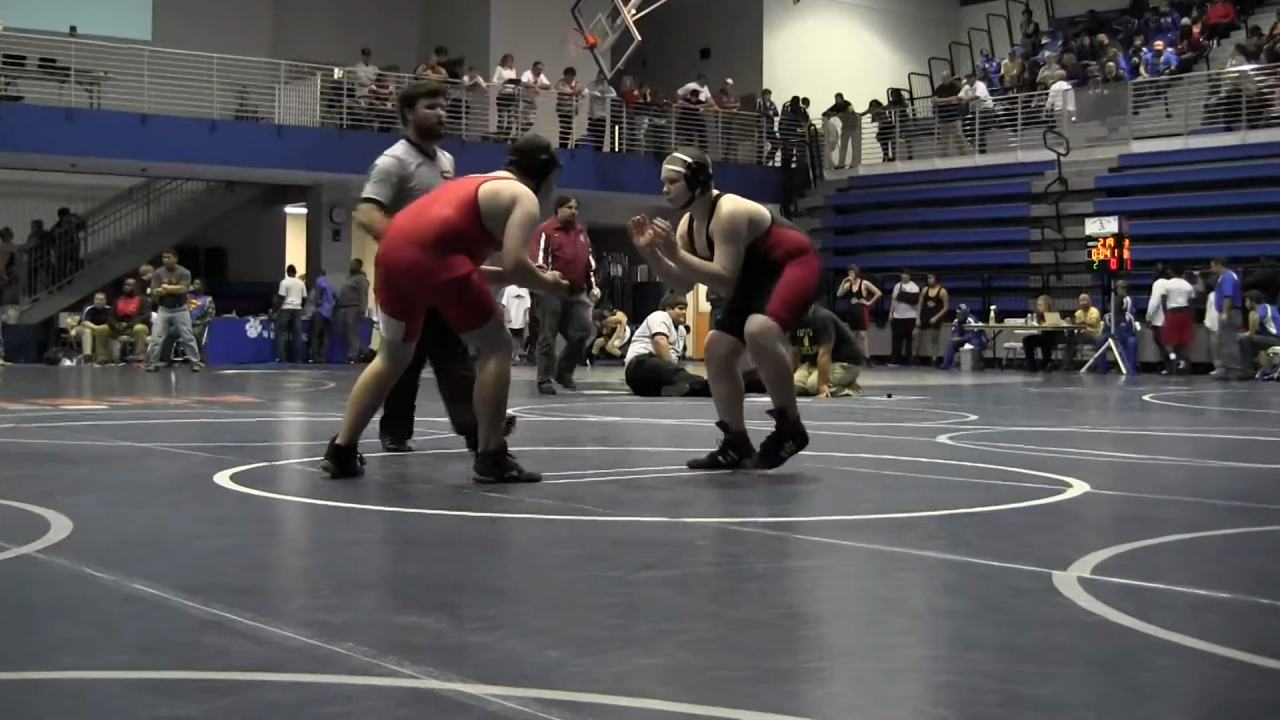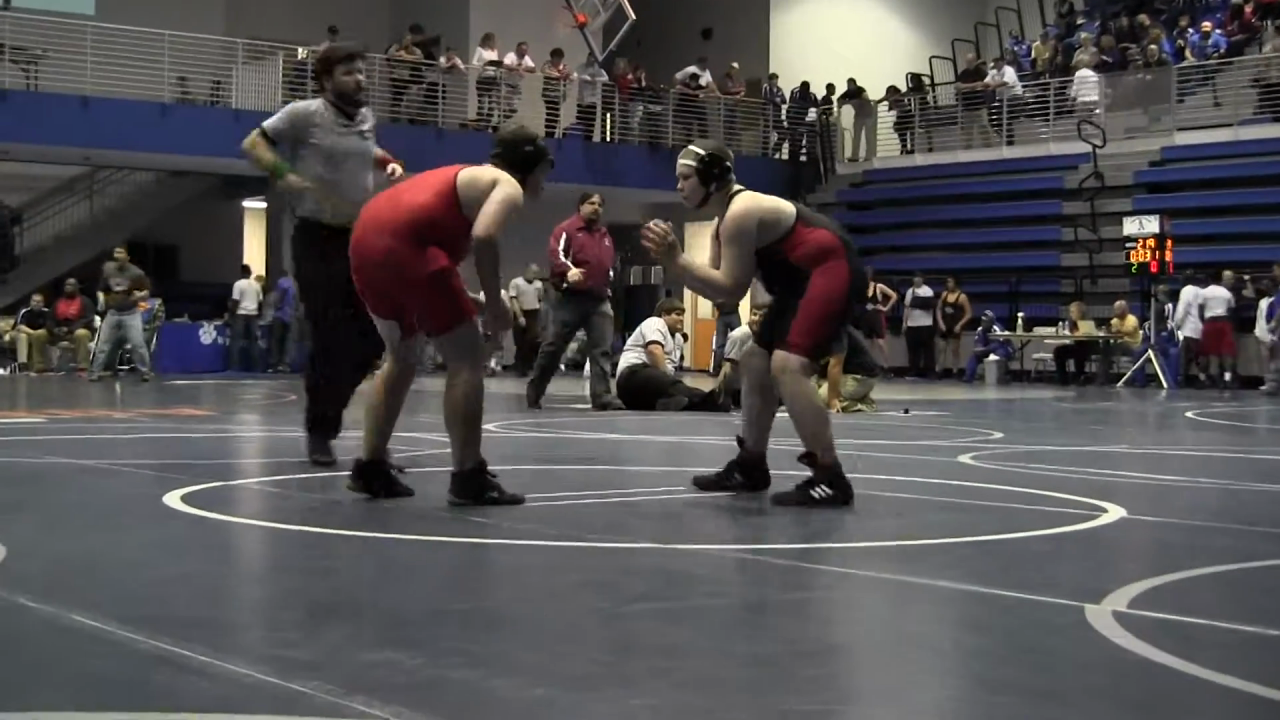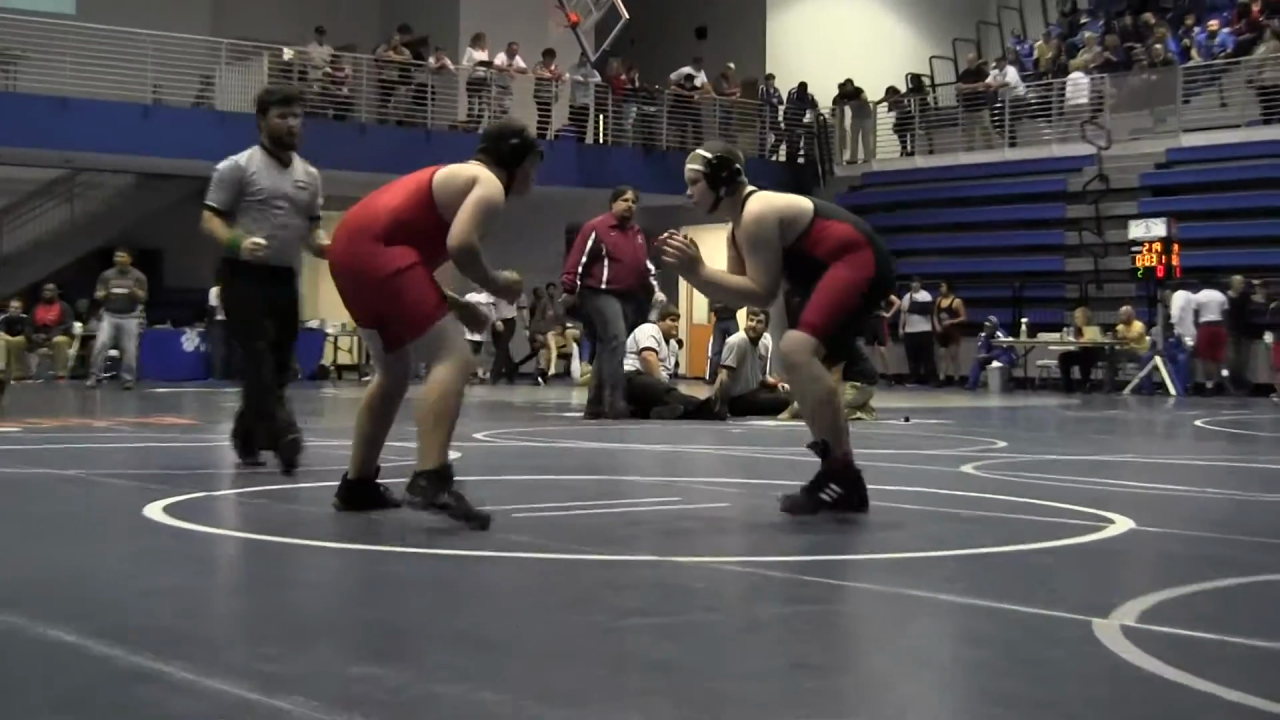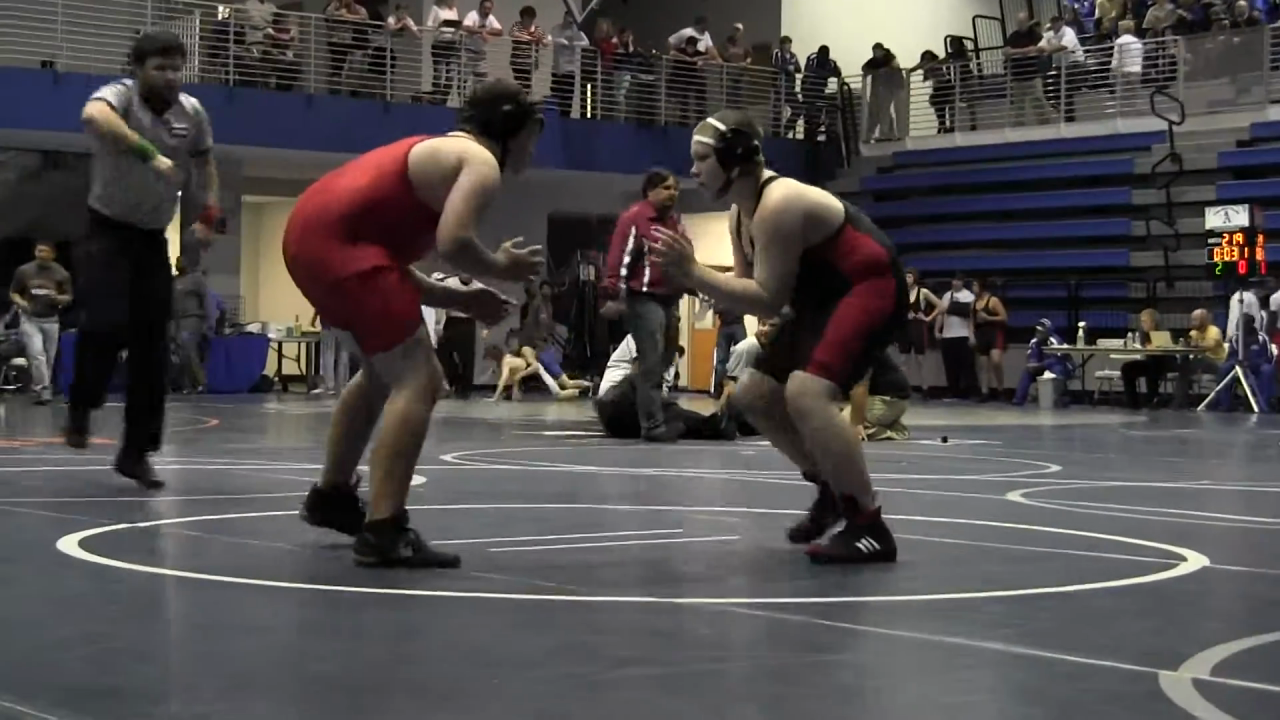
dt=0.3s
person 1, frame 1
left shoulder: (446, 160)
right shoulder: (394, 162)
right elbow: (367, 215)
left knee: (455, 352)
right knee: (407, 355)
left ankle: (471, 425)
right ankle: (395, 429)
person 1, frame 2
left shoulder: (365, 116)
right shoulder: (305, 114)
right elbow: (253, 145)
left wrist: (389, 163)
right wrist: (285, 175)
right hip: (318, 243)
left knee: (371, 338)
right knee: (331, 340)
left ankle: (329, 410)
right ankle: (320, 431)
person 1, frame 3
left shoulder: (309, 173)
right shoulder: (237, 167)
left elbow: (313, 226)
right elbow: (208, 221)
left wrist: (324, 246)
right wrist: (239, 242)
left hip: (285, 280)
right hip: (244, 279)
left knee: (276, 367)
right knee: (259, 362)
left ankle: (247, 441)
right ankle: (282, 438)
person 1, frame 4
left shoulder: (193, 111)
right shoulder: (119, 96)
left elbow: (203, 162)
right elbow: (93, 115)
left wrist: (208, 215)
right wrist: (148, 153)
left hip: (153, 243)
right hip: (108, 235)
left knee: (154, 347)
right knee: (107, 323)
left ankle: (136, 453)
right ankle: (80, 406)
person 2, frame 1
left shoulder: (477, 184)
right shoulder: (525, 198)
right elbow: (514, 262)
left wrist: (499, 277)
right wrist: (541, 281)
left hip: (393, 248)
right hip: (433, 256)
left knee: (392, 356)
right knee: (496, 348)
left ankle: (341, 450)
right ankle: (492, 458)
person 2, frame 2
left shoulder: (469, 176)
right shoulder: (509, 186)
right elbow: (484, 236)
left wrist: (464, 302)
right wrist: (494, 300)
left hip: (369, 239)
right hip: (407, 247)
left knee: (403, 356)
right knee: (468, 359)
left ankle: (370, 466)
right ankle: (469, 478)
person 2, frame 3
left shoulder: (456, 176)
right shoulder: (490, 185)
right elbow: (460, 246)
left wrist: (459, 307)
right wrist: (496, 284)
left hip: (350, 248)
right hip: (381, 252)
left knee: (395, 370)
right knee: (452, 360)
left ankle: (357, 483)
right ankle: (431, 482)
person 2, frame 4
right shoulder: (481, 163)
left elbow: (392, 264)
right elbow: (452, 243)
left wrist: (461, 300)
right wrist: (501, 267)
left hip: (308, 237)
right hip: (343, 246)
left knee: (384, 370)
right knee: (417, 381)
person 3, frame 1
left shoulder: (729, 213)
right shoulder: (688, 223)
left elbow: (724, 280)
right elbow: (684, 281)
left wrist: (674, 252)
right wrist: (649, 251)
left hip: (795, 265)
right hip: (758, 278)
left knee: (760, 331)
right knee: (716, 351)
left ankle: (790, 427)
right ankle: (737, 443)
person 3, frame 2
left shoulder: (742, 212)
right shoulder: (725, 219)
left elbow: (730, 290)
right elbow: (715, 290)
left wrist: (677, 258)
right wrist: (669, 260)
left hip: (829, 271)
right hip: (799, 283)
left knee: (786, 367)
right knee: (755, 366)
left ankle: (830, 477)
right ankle: (751, 464)
person 3, frame 3
left shoulder: (758, 215)
right shoulder: (738, 225)
left elbow: (761, 294)
right elbow: (732, 295)
left wrist: (697, 270)
right wrist: (688, 267)
left hip: (856, 263)
right hip: (831, 272)
left knee: (796, 352)
right knee: (800, 361)
left ankle: (844, 475)
right ankle: (836, 474)
person 3, frame 4
left shoulder: (779, 205)
right shoulder: (743, 214)
left elbow: (768, 299)
right elbow: (742, 288)
left wrist: (690, 269)
right wrist: (683, 266)
left hip: (869, 288)
right hip: (827, 298)
left knee: (805, 394)
right knee: (753, 398)
left ankle: (869, 526)
right ankle: (835, 490)
person 4, frame 1
left shoulder: (582, 233)
right shoulder: (545, 231)
left elbow: (589, 261)
right elbow: (538, 256)
left wrist: (593, 286)
left hip: (578, 292)
left knee: (585, 330)
right knee: (548, 336)
left ankle: (562, 371)
right ankle: (544, 380)
person 4, frame 2
left shoulder: (605, 236)
right shoulder: (566, 230)
right elbow: (556, 255)
left wrist: (607, 295)
right wrist: (569, 270)
left hip: (598, 301)
right hip: (570, 298)
left knee: (602, 348)
right knee: (554, 345)
left ankle: (602, 396)
right ankle: (535, 390)
person 4, frame 3
left shoulder: (637, 233)
right shoulder: (597, 227)
left elbow: (645, 265)
right elbow: (578, 258)
left wrist: (655, 290)
right wrist: (571, 290)
left hip: (628, 299)
right hip: (602, 294)
left knee: (607, 350)
right knee: (614, 345)
left ankle: (595, 405)
right ankle: (614, 401)
person 4, frame 4
left shoulder: (673, 221)
right shoulder: (634, 219)
right elbow: (620, 259)
right wrist: (614, 296)
left hip: (666, 300)
right hip: (642, 298)
left knee: (664, 359)
right knee: (652, 362)
right ankle: (653, 424)
